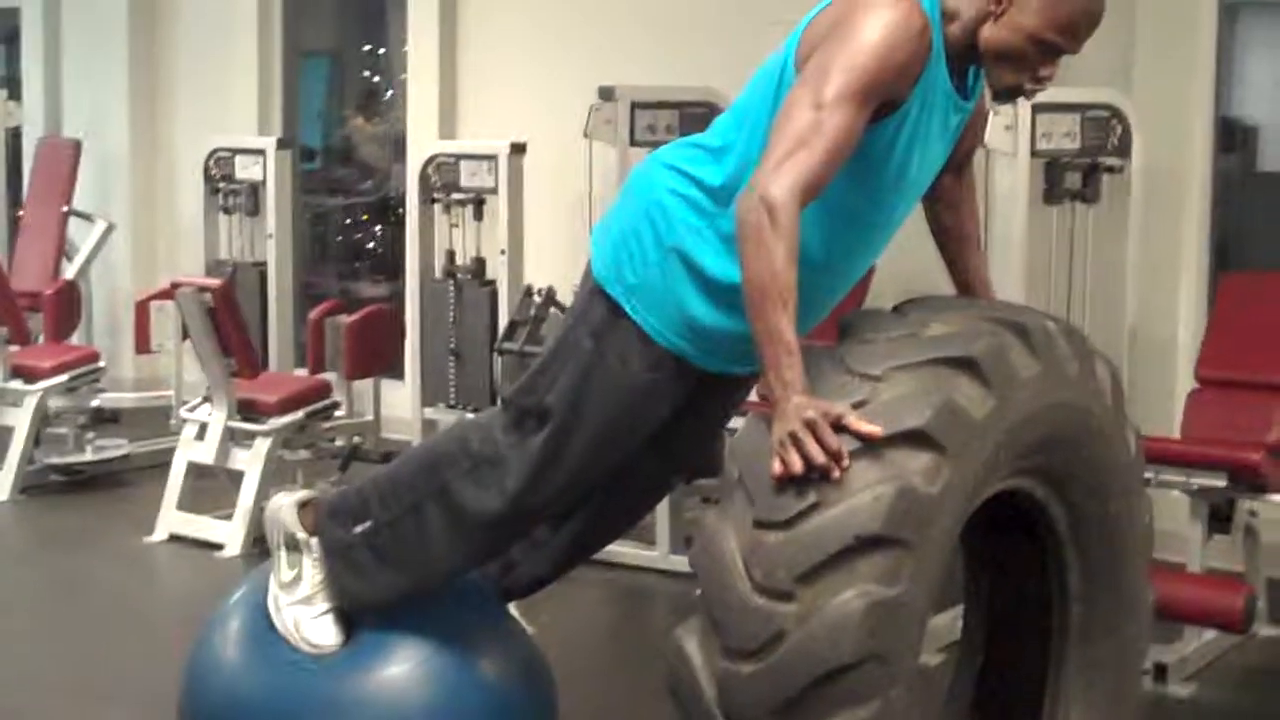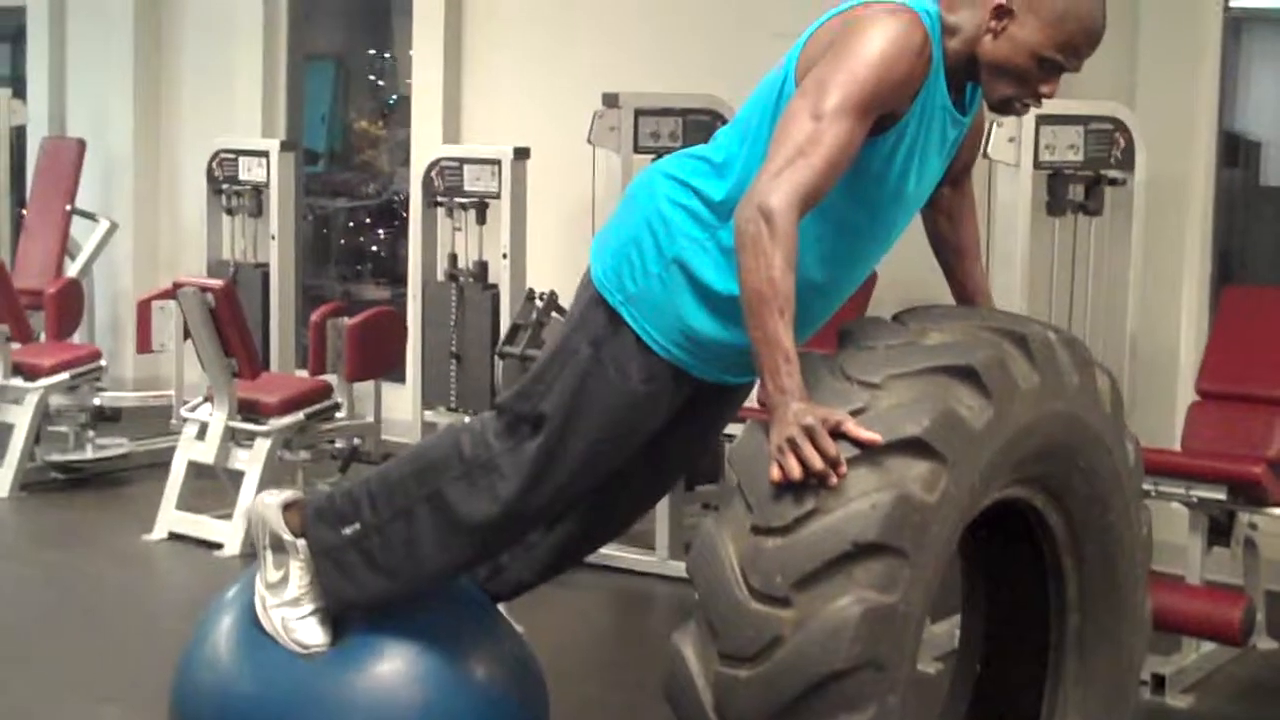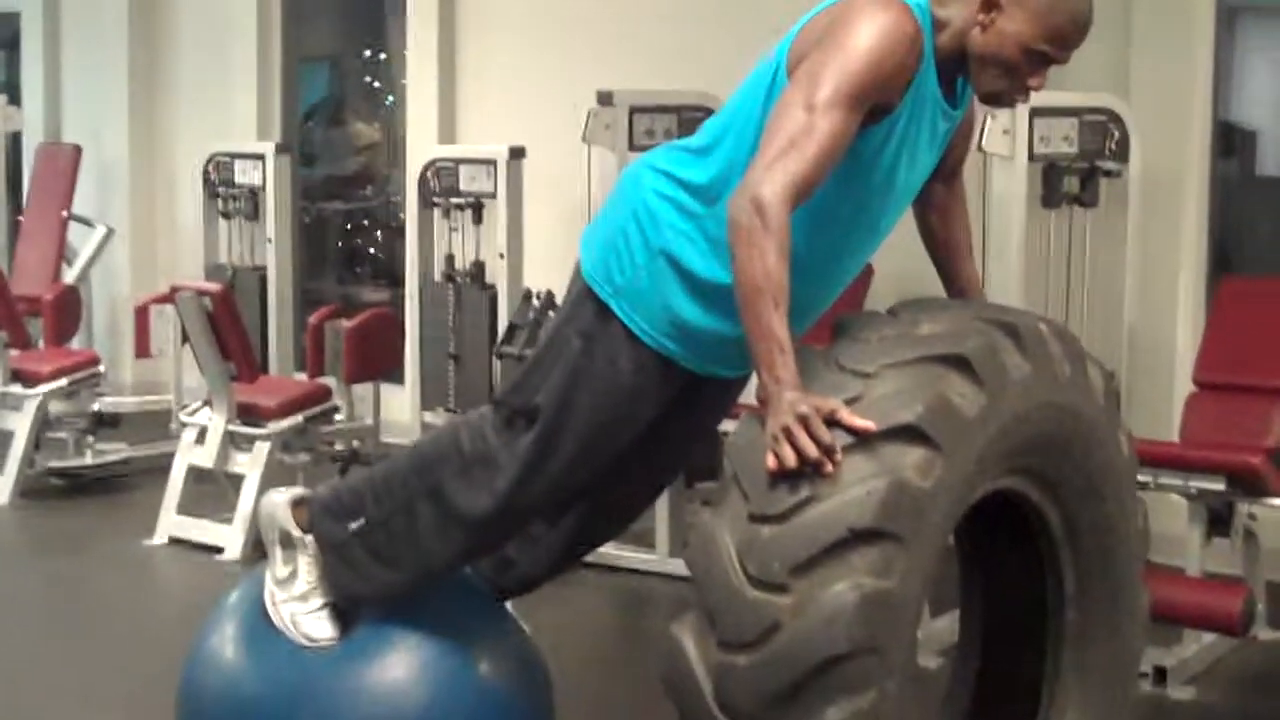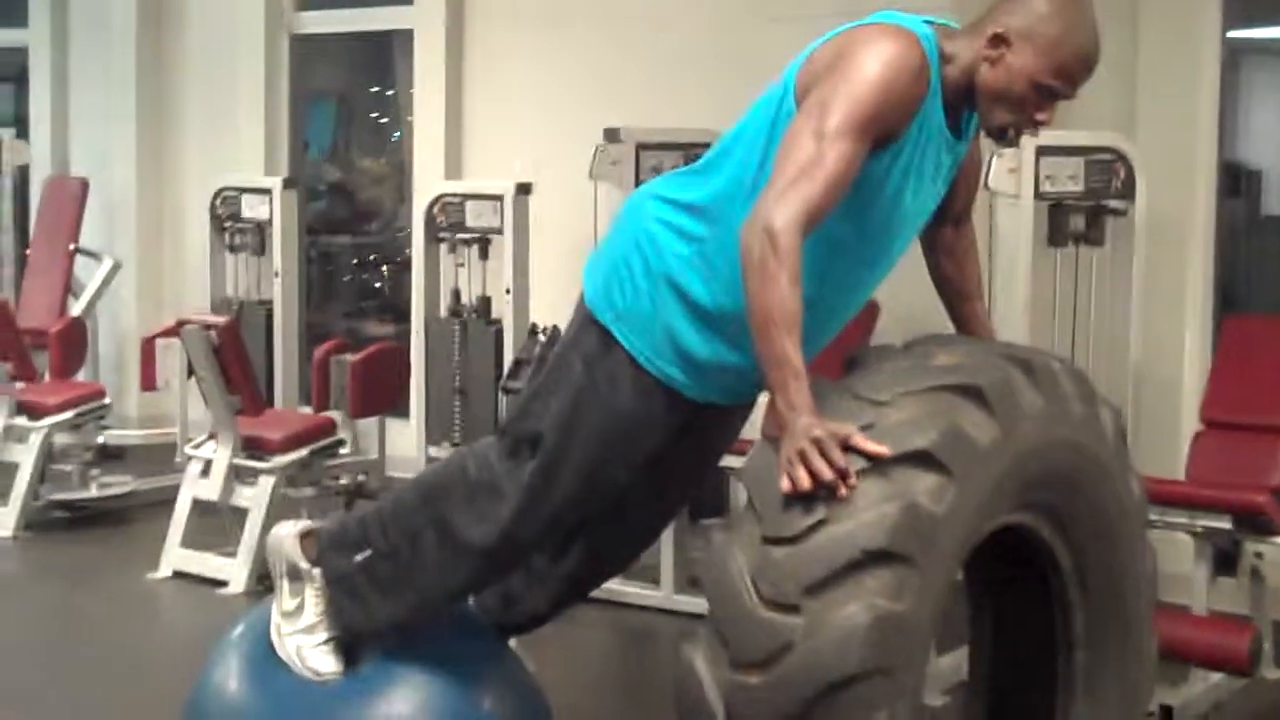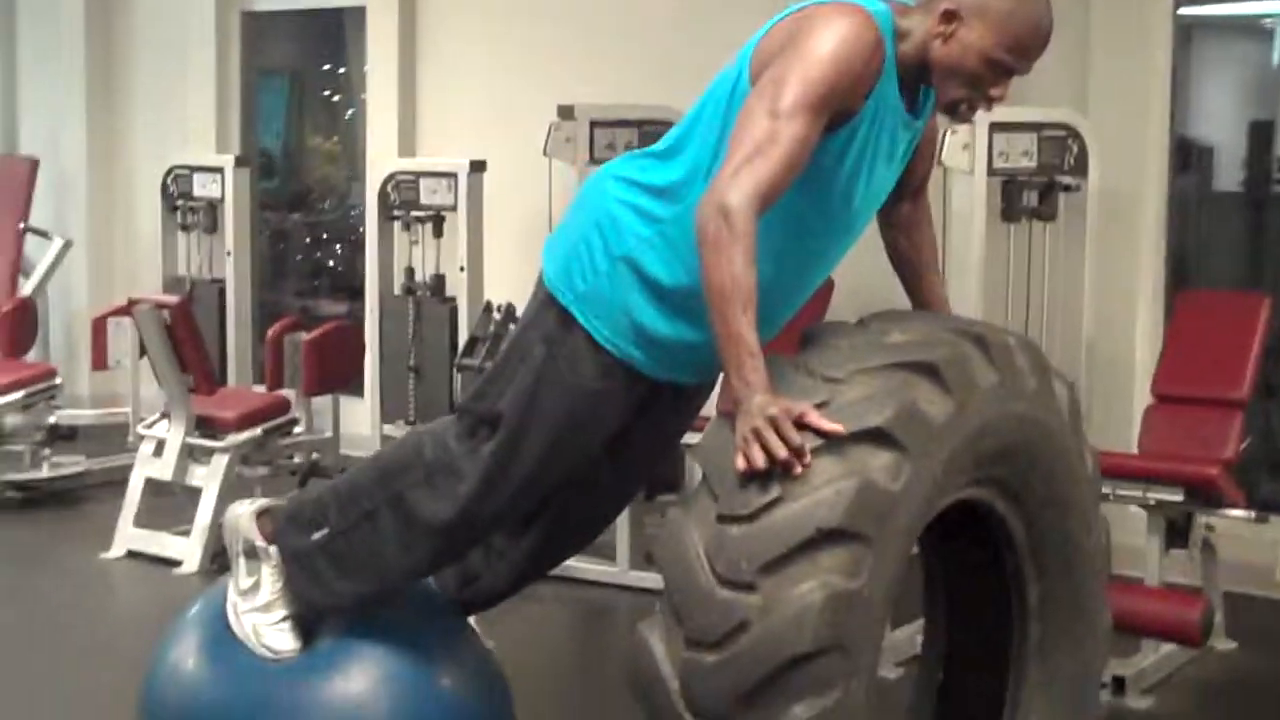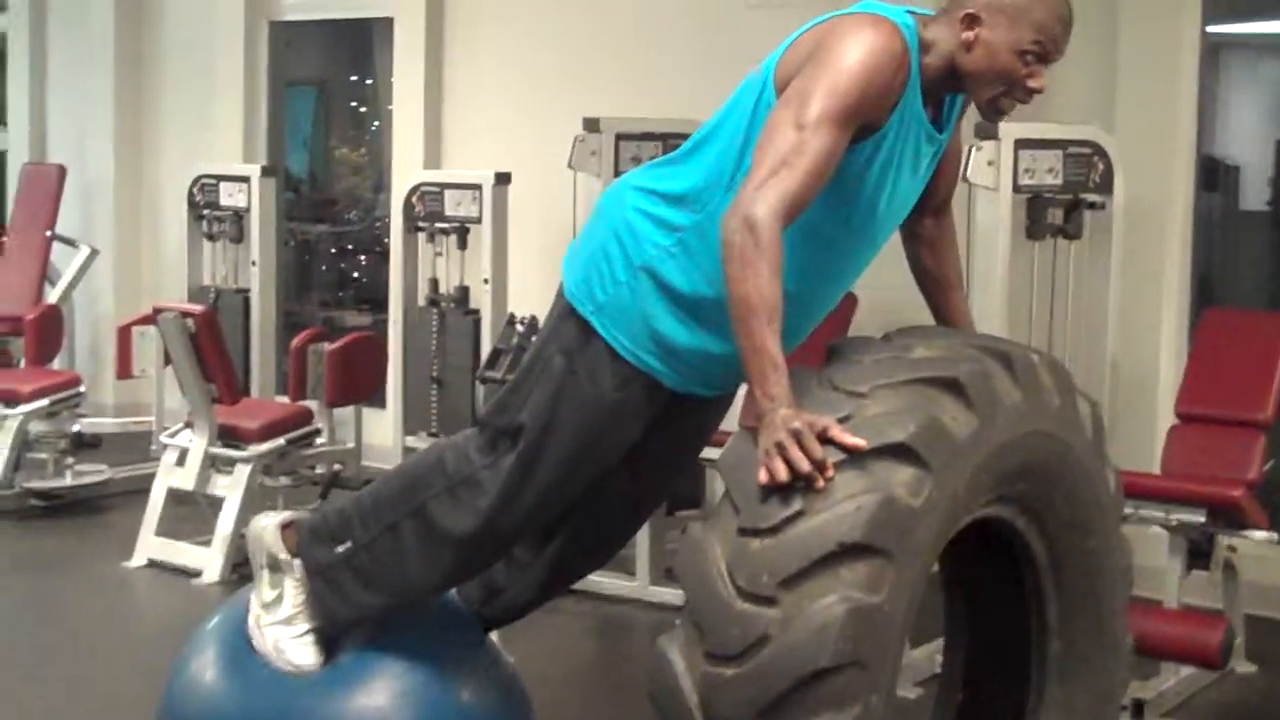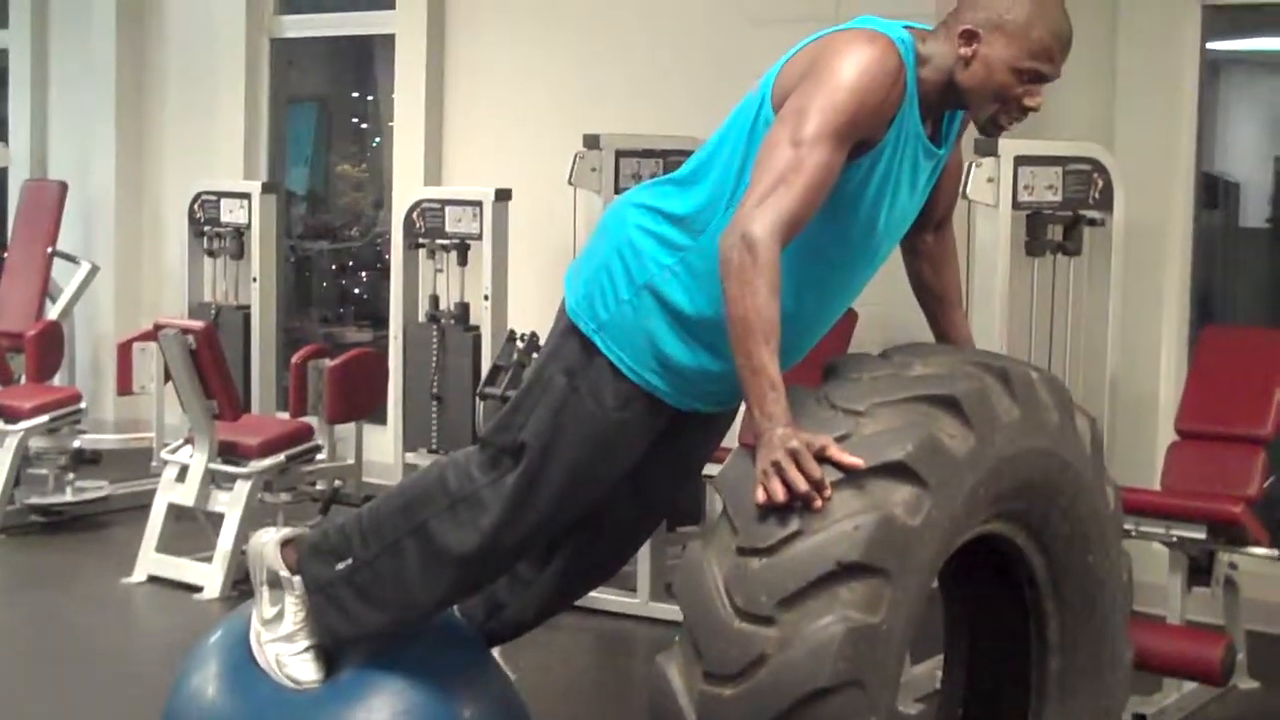
dt=0.7s
person 1, frame 1
left shoulder: (969, 80)
left elbow: (949, 180)
right elbow: (771, 198)
right wrist: (790, 393)
left hip: (734, 314)
right hip: (672, 273)
left knee: (618, 490)
right knee: (532, 456)
left ankle: (465, 582)
right ankle: (317, 537)
person 1, frame 2
left shoulder: (966, 91)
left elbow: (949, 194)
right elbow: (769, 208)
right wrist: (789, 400)
left hip: (731, 326)
right hip: (674, 280)
left knee: (608, 496)
right knee: (522, 462)
left ankle: (454, 582)
right ankle: (305, 531)
person 1, frame 3
left shoulder: (957, 85)
left elbow: (939, 190)
right elbow: (761, 200)
right wrist: (783, 390)
left hip: (723, 318)
right hip: (662, 273)
left knee: (611, 492)
right knee: (524, 456)
left ankle: (457, 582)
right ankle: (315, 530)
person 1, frame 4
left shoulder: (963, 118)
left elbow: (949, 230)
right elbow: (775, 227)
right wrist: (797, 415)
left hip: (729, 350)
right hip: (665, 303)
left knee: (617, 527)
right knee: (529, 484)
left ankle: (470, 616)
right ankle: (321, 561)
person 1, frame 5
left shoulder: (921, 92)
left elbow: (904, 205)
right elbow: (728, 206)
right wrist: (754, 393)
left hip: (689, 327)
right hip: (624, 281)
left knee: (579, 502)
right knee: (487, 464)
left ankle: (436, 591)
right ankle: (279, 539)
person 1, frame 6
left shoulder: (945, 100)
left elbow: (929, 217)
right elbow: (755, 217)
right wrist: (777, 406)
left hip: (712, 340)
right hip: (646, 291)
left knee: (599, 518)
right knee: (507, 476)
left ankle: (455, 606)
right ankle: (301, 549)
person 1, frame 7
left shoulder: (945, 113)
right shoulder: (866, 66)
left elbow: (928, 233)
right elbow: (753, 235)
right wrist: (775, 424)
left hip: (712, 357)
right hip: (645, 310)
left knee: (602, 535)
right knee: (510, 494)
left ankle: (454, 624)
right ankle: (302, 566)
